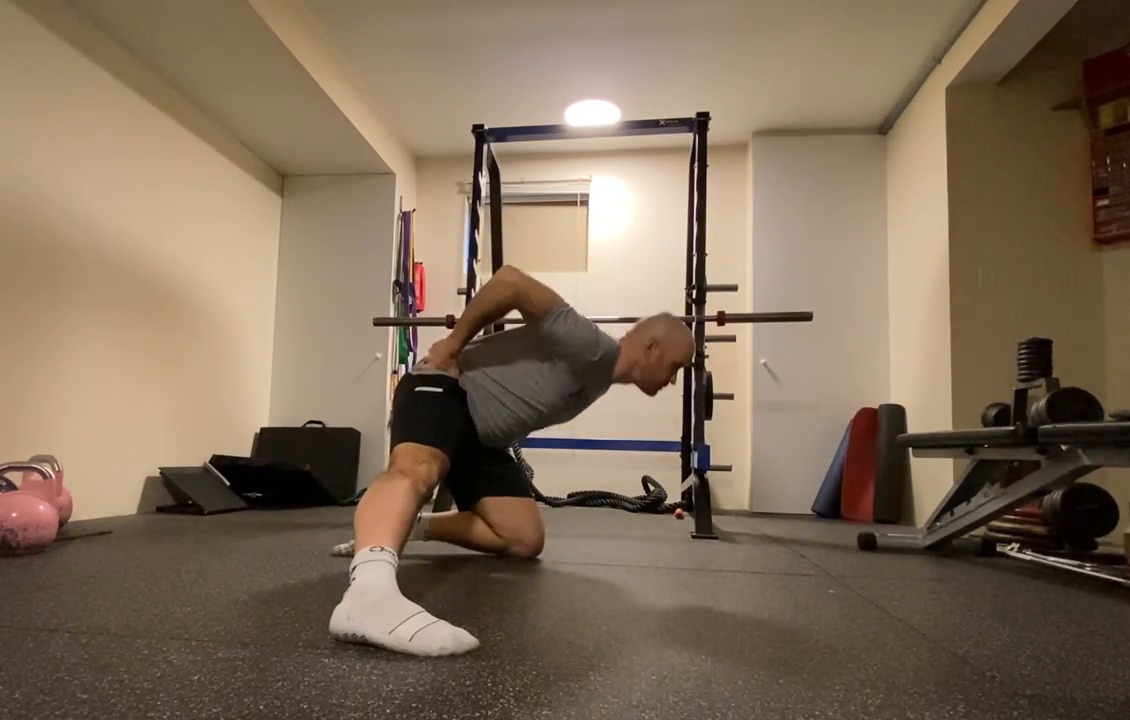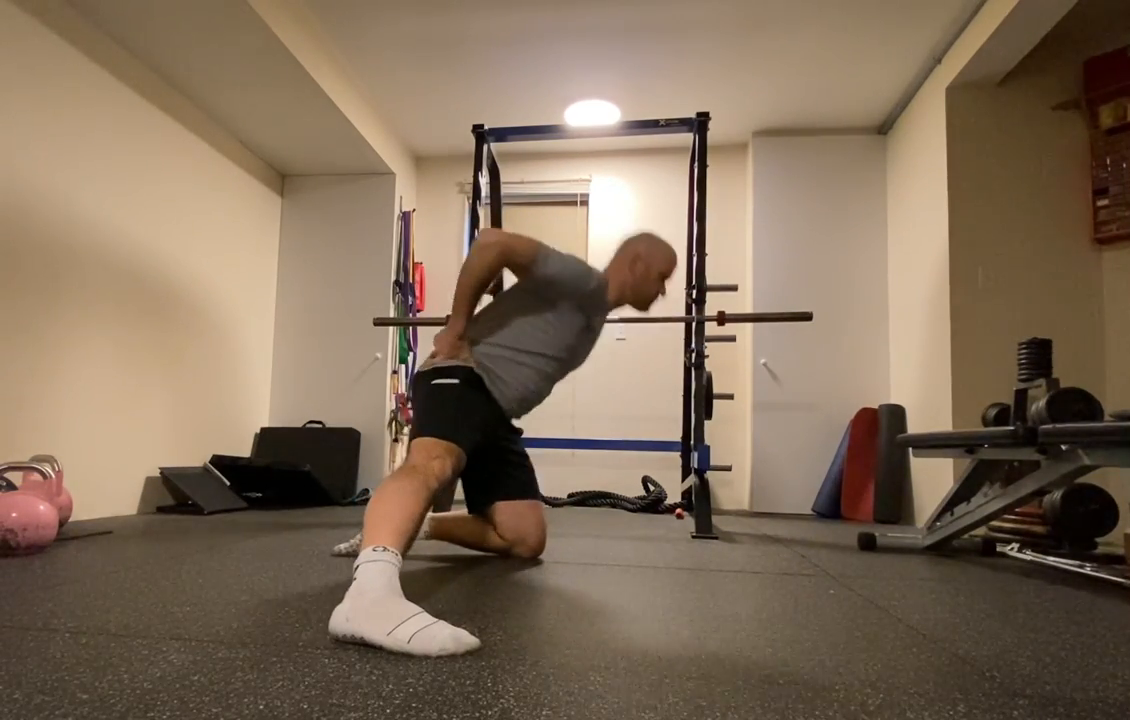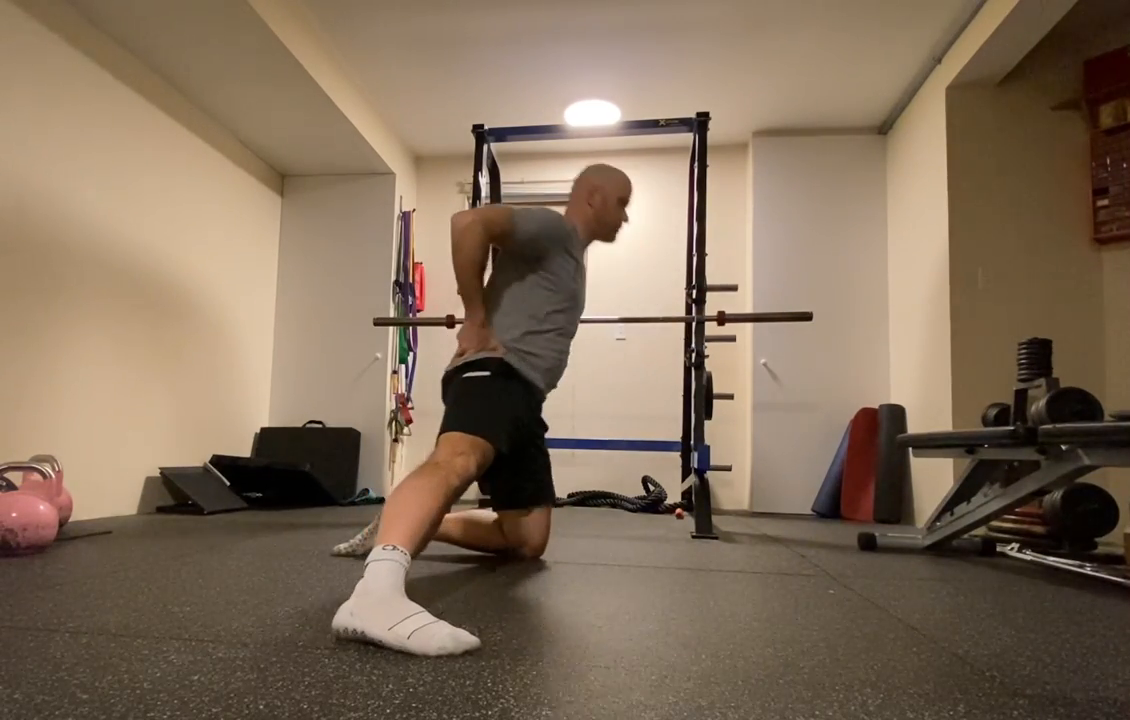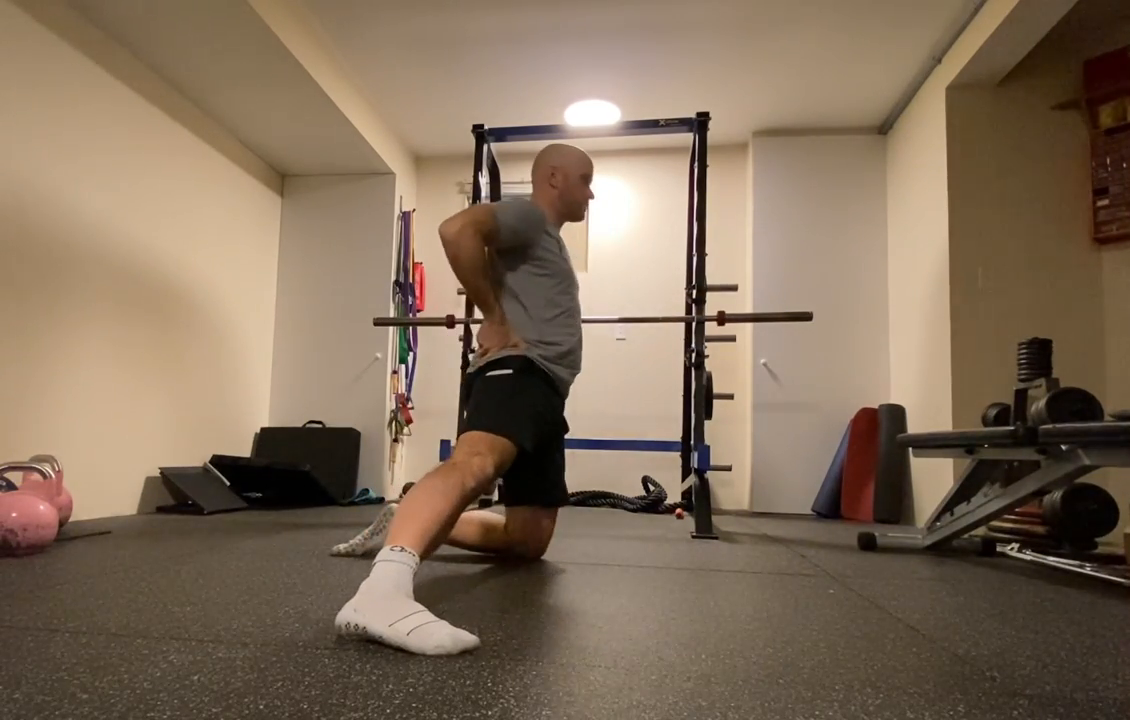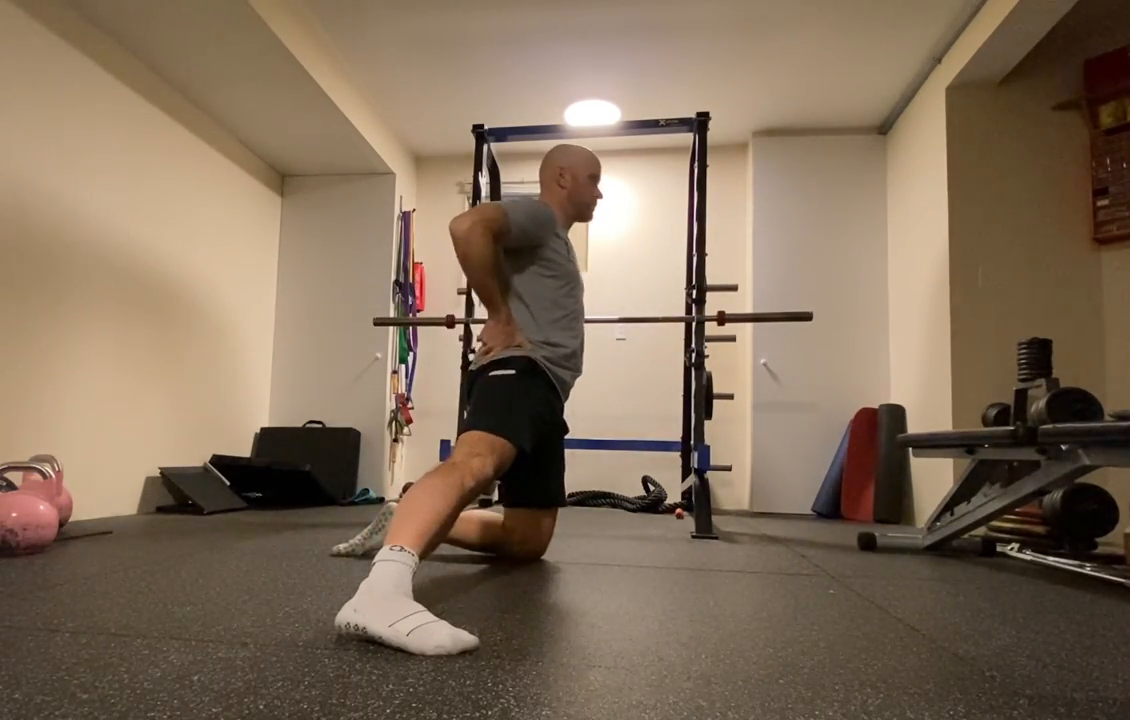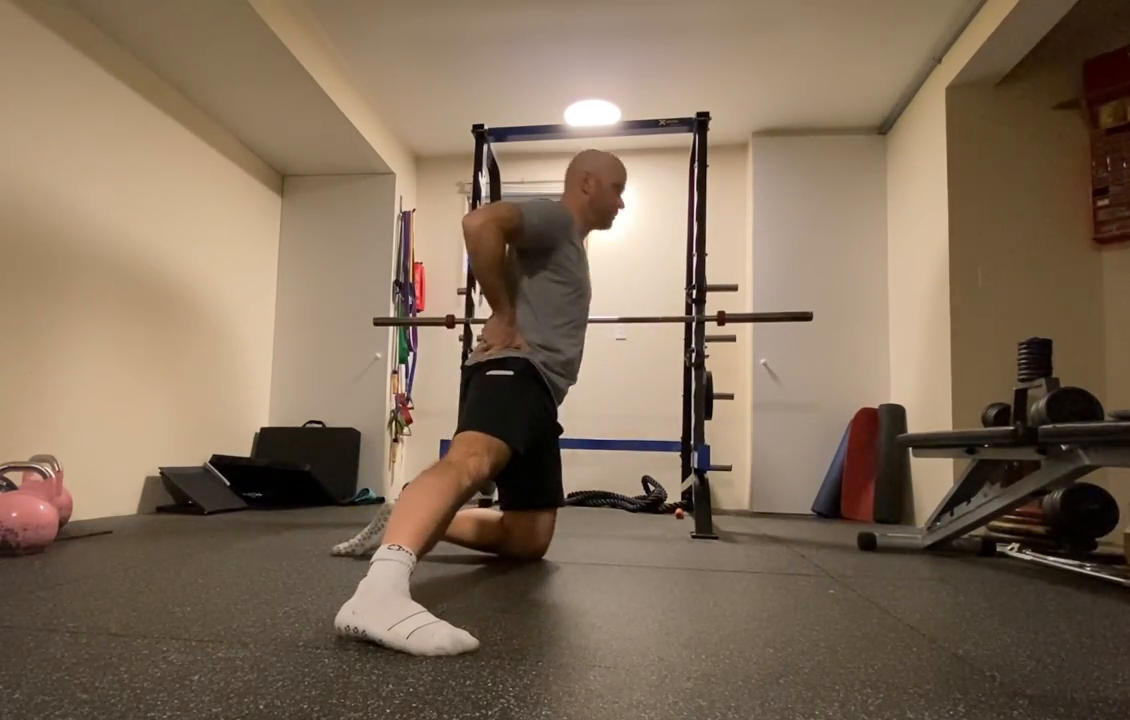
dt=0.3s
person 1, frame 1
left shoulder: (600, 377)
right shoulder: (591, 349)
right elbow: (510, 280)
right wrist: (454, 343)
left hip: (480, 433)
right hip: (443, 392)
left knee: (524, 539)
right knee: (415, 470)
left ankle: (409, 526)
right ankle: (369, 590)
person 1, frame 2
left shoulder: (595, 310)
right shoulder: (580, 280)
right elbow: (491, 241)
right wrist: (457, 328)
left hip: (497, 407)
right hip: (464, 381)
left knee: (525, 539)
right knee: (432, 467)
left ankle: (412, 529)
right ankle: (368, 593)
person 1, frame 3
left shoulder: (572, 255)
right shoulder: (552, 229)
right elbow: (469, 221)
right wrist: (476, 318)
left hip: (525, 396)
right hip: (494, 375)
left knee: (528, 542)
right knee: (456, 462)
left ankle: (405, 525)
right ankle: (376, 589)
person 1, frame 4
left shoulder: (547, 237)
right shoulder: (527, 216)
right elbow: (456, 229)
right wrist: (494, 318)
left hip: (545, 391)
right hip: (517, 373)
left knee: (528, 542)
right knee: (474, 464)
left ankle: (405, 527)
right ankle: (382, 588)
person 1, frame 5
left shoulder: (554, 239)
right shoulder: (536, 216)
right elbow: (466, 226)
right wrist: (500, 316)
left hip: (545, 393)
right hip: (519, 372)
left knee: (527, 543)
right knee: (474, 464)
left ankle: (403, 525)
right ankle: (382, 588)
person 1, frame 6
left shoulder: (571, 242)
right shoulder: (553, 219)
right elbow: (480, 222)
right wrist: (502, 315)
left hip: (539, 396)
right hip: (513, 372)
left knee: (529, 541)
right knee: (470, 463)
left ankle: (410, 524)
right ankle: (379, 589)
